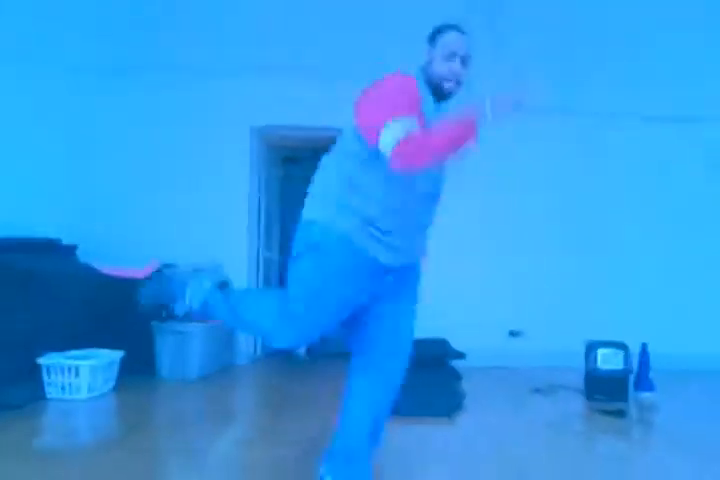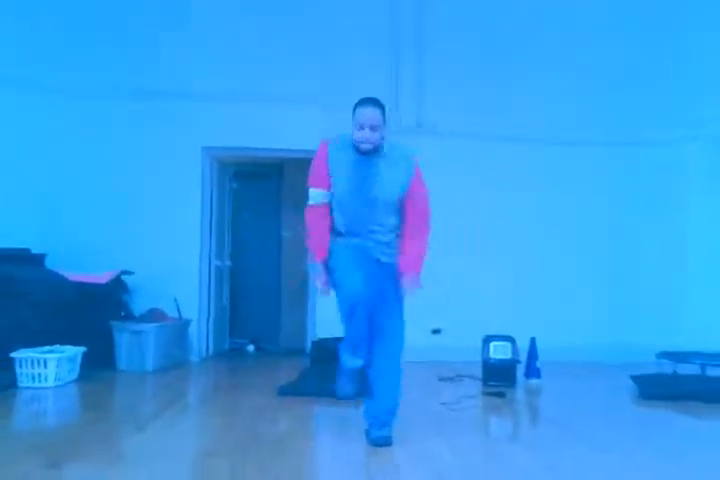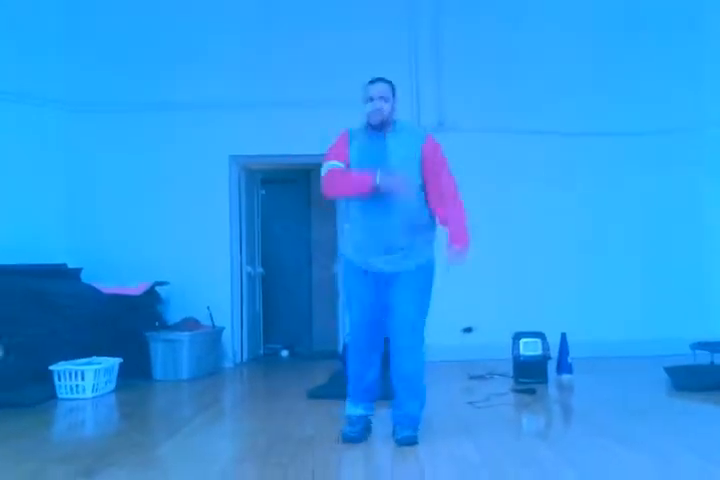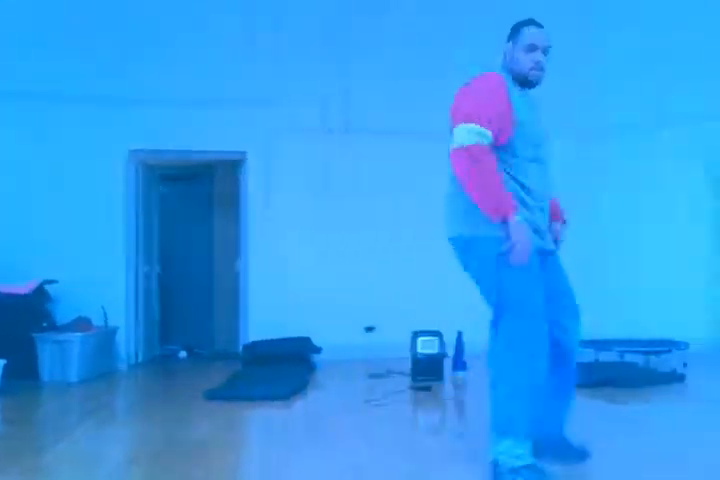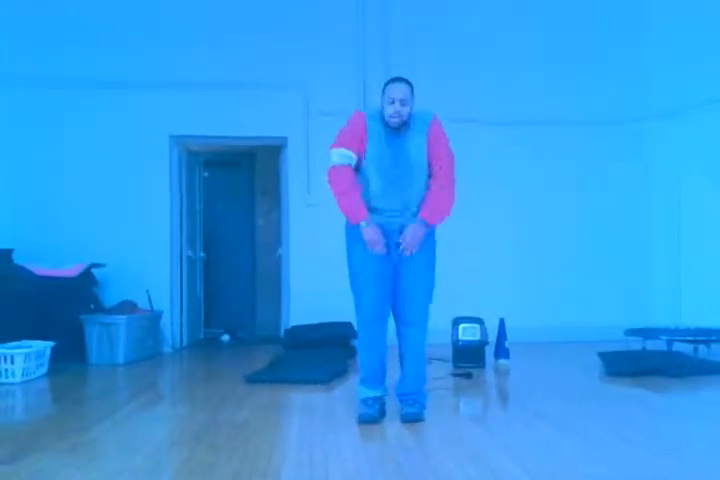
dt=1s
person 1, frame 1
left shoulder: (436, 111)
right shoulder: (398, 90)
right elbow: (404, 157)
right wrist: (471, 120)
left hip: (397, 257)
right hip: (345, 236)
left knee: (386, 363)
right knee: (291, 326)
person 1, frame 2
left shoulder: (406, 167)
right shoulder: (330, 153)
left elbow: (416, 224)
right elbow: (317, 209)
left wrist: (410, 270)
right wrist: (318, 262)
left hip: (388, 259)
right hip: (346, 251)
left knee: (388, 338)
right knee: (356, 293)
left ankle: (380, 419)
right ankle: (353, 358)
person 1, frame 3
left shoulder: (421, 142)
right shoulder: (348, 140)
left elbow: (443, 193)
right elbow: (331, 184)
left wrist: (458, 236)
right wrist: (377, 181)
left hip: (412, 262)
right hip: (361, 260)
left knee: (406, 340)
right knee: (363, 337)
left ankle: (406, 418)
right ankle: (359, 412)
person 1, frame 4
left shoulder: (527, 103)
right shoulder: (491, 90)
right elbow: (470, 154)
left wrist: (553, 217)
right wrist: (512, 218)
left hip: (526, 237)
right hip: (489, 236)
left knee: (562, 320)
right knee: (525, 329)
left ankle: (544, 431)
person 1, frame 5
left shoulder: (430, 128)
right shoulder: (361, 125)
left elbow: (443, 181)
right elbow: (339, 171)
left wrist: (423, 224)
right wrist: (363, 222)
left hip: (415, 236)
right hip: (368, 233)
left knee: (413, 317)
right knee: (371, 315)
left ankle: (412, 396)
right ankle: (372, 395)
